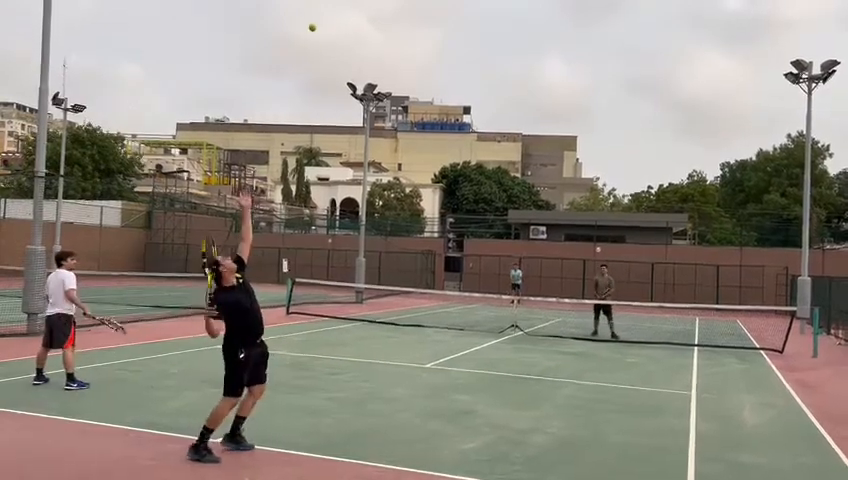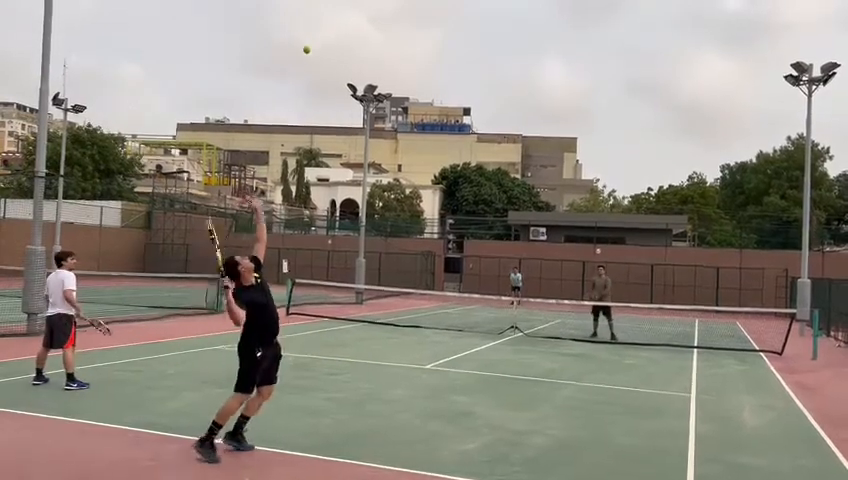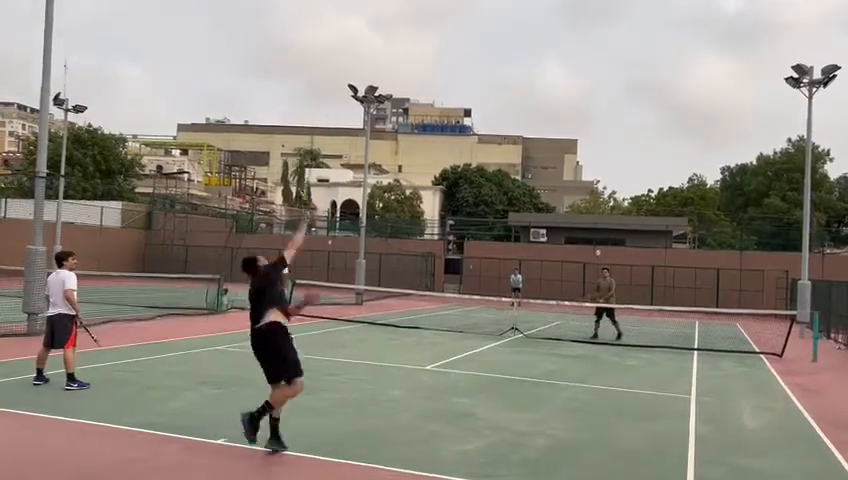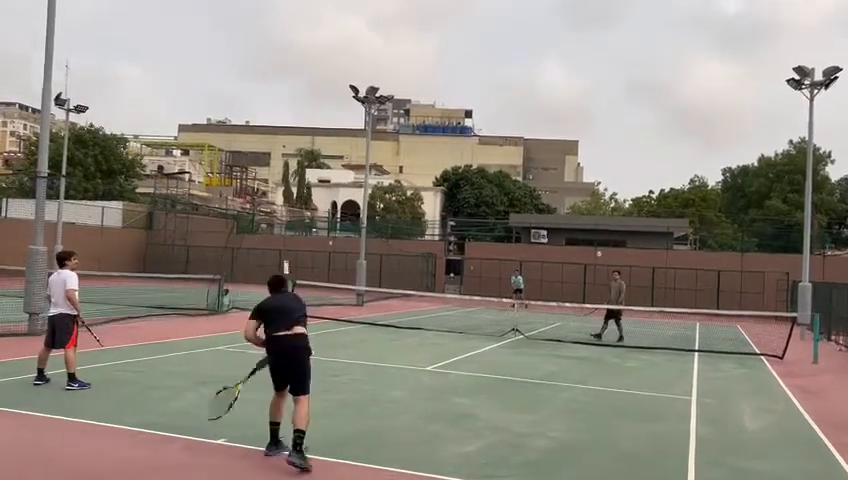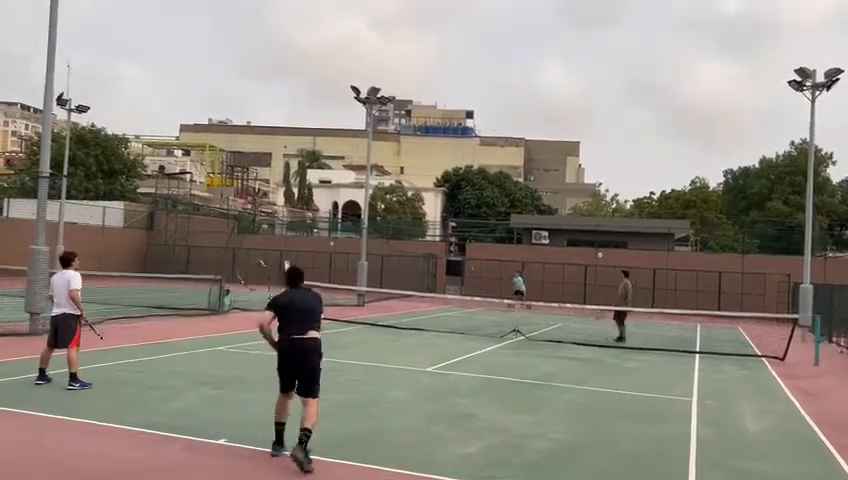
dt=0.3s
person 1, frame 1
left shoulder: (240, 275)
right shoulder: (221, 297)
left elbow: (246, 240)
right elbow: (214, 333)
left wrist: (246, 211)
right wrist: (208, 319)
left hip: (256, 346)
right hip: (239, 350)
left knee: (256, 391)
right knee: (231, 399)
left ankle: (233, 436)
right ankle: (199, 446)
person 1, frame 2
left shoulder: (257, 275)
right shoulder: (242, 294)
left elbow: (261, 241)
right elbow: (238, 321)
left wrist: (259, 213)
right wrist: (228, 297)
left hip: (270, 345)
right hip: (255, 348)
left knee: (265, 392)
right knee: (241, 395)
left ankle: (235, 435)
right ankle: (206, 441)
person 1, frame 3
left shoulder: (256, 287)
right shoulder: (270, 273)
right elbow: (291, 249)
left wrist: (303, 303)
right wrist: (303, 230)
left hip: (260, 338)
right hip: (273, 334)
left knee: (279, 386)
right knee: (295, 384)
left ankle: (274, 436)
right ankle: (256, 416)
person 1, frame 4
left shoulder: (264, 305)
right shoulder: (297, 300)
left elbow: (248, 334)
left hip: (275, 345)
right hip: (298, 343)
left knee: (279, 393)
right knee: (301, 399)
left ankle: (274, 442)
right ankle: (297, 450)
person 1, frame 5
left shoulder: (279, 299)
right shoulder: (316, 297)
left elbow: (263, 324)
left wrist: (274, 343)
left hip: (287, 347)
right hip: (311, 346)
left knee: (285, 394)
right knee: (310, 402)
left ankle: (278, 443)
right ankle: (301, 446)
person 2, frame 1
left shoulder: (51, 276)
right shoulder: (68, 275)
right elbow: (70, 295)
right wrist: (84, 308)
left hip: (50, 314)
right hip: (64, 315)
left knee: (45, 346)
right knee: (68, 347)
left ankle: (39, 376)
right ankle: (71, 380)
person 2, frame 2
left shoulder: (51, 276)
right shoulder: (68, 275)
left elbow: (47, 297)
right elbow: (68, 295)
right wrist: (78, 309)
left hip: (51, 315)
right hip: (64, 316)
left knee: (45, 347)
right knee: (68, 347)
left ankle: (38, 376)
right ankle: (71, 380)
person 2, frame 3
left shoulder: (51, 276)
right shoulder: (69, 275)
left elbow: (48, 296)
right elbow: (68, 295)
right wrist: (77, 311)
left hip: (51, 315)
right hip: (65, 316)
left knee: (46, 347)
right knee: (69, 347)
left ankle: (39, 376)
right ankle: (71, 381)
person 2, frame 4
left shoulder: (53, 276)
right shoulder: (71, 275)
left elbow: (50, 297)
right elbow: (70, 295)
right wrist: (79, 311)
left hip: (53, 315)
right hip: (67, 316)
left knee: (47, 347)
right knee: (70, 347)
left ankle: (40, 376)
right ankle: (72, 381)
person 2, frame 5
left shoulder: (55, 277)
right shoulder: (74, 275)
left elbow: (52, 297)
right elbow: (73, 295)
right wrist: (82, 310)
left hip: (55, 315)
right hip: (70, 316)
left knee: (50, 346)
right knee: (73, 347)
left ankle: (41, 375)
right ankle: (73, 380)
